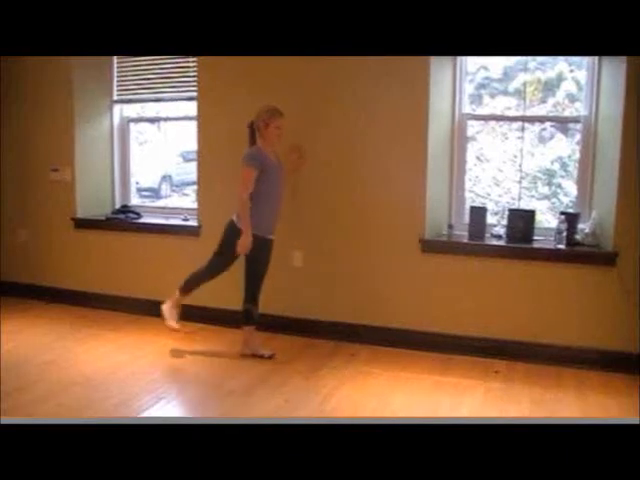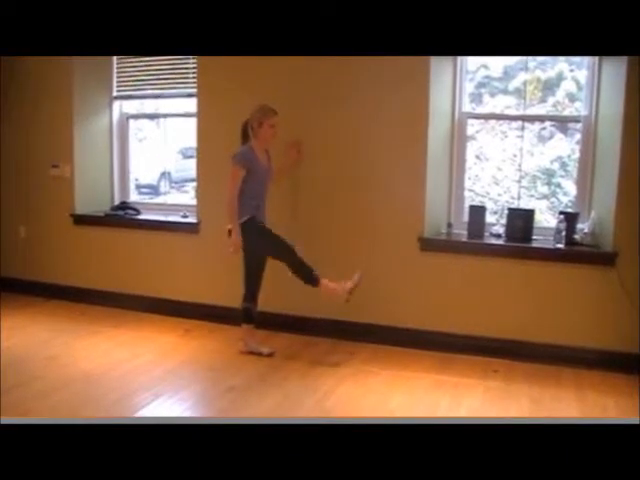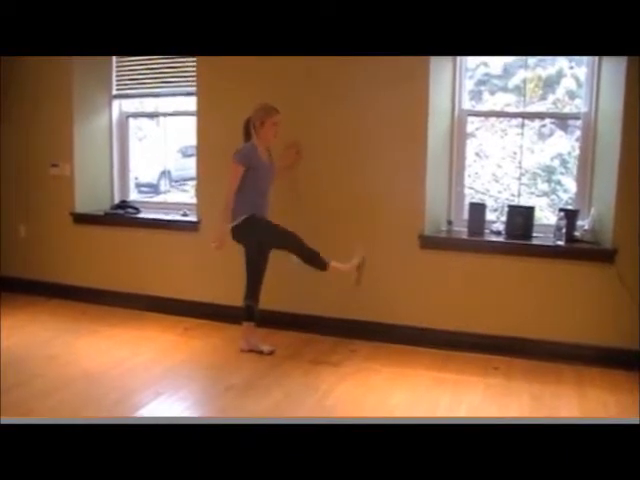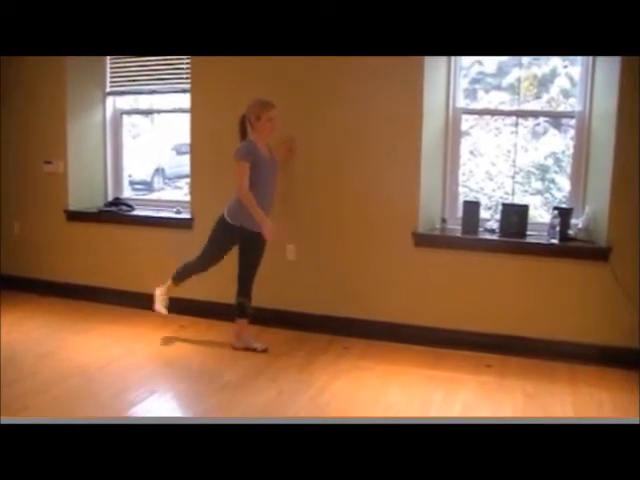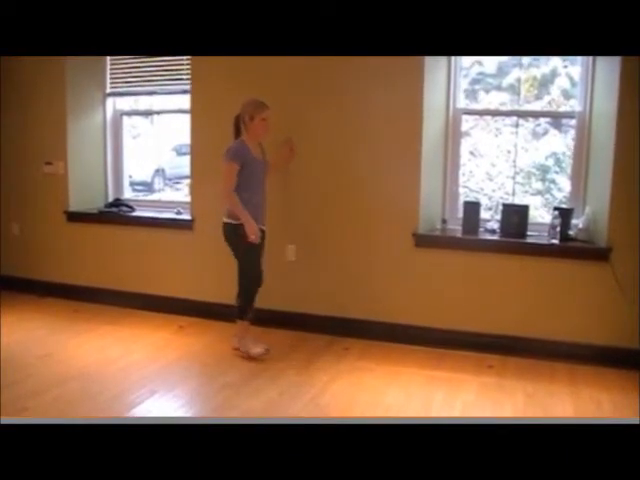
dt=1s
person 1, frame 1
left shoulder: (275, 156)
right shoulder: (254, 155)
right elbow: (244, 195)
left wrist: (291, 166)
right wrist: (246, 232)
left hip: (266, 234)
right hip: (245, 229)
left knee: (254, 288)
right knee: (213, 268)
left ankle: (250, 342)
right ankle: (173, 303)
person 1, frame 2
left shoulder: (265, 154)
right shoulder: (243, 155)
right elbow: (232, 195)
left wrist: (288, 164)
right wrist: (235, 231)
left hip: (255, 225)
right hip: (245, 224)
left knee: (253, 284)
right knee: (288, 254)
left ankle: (249, 340)
right ankle: (333, 288)
person 1, frame 3
left shoulder: (267, 153)
right shoulder: (245, 152)
right elbow: (230, 193)
left wrist: (286, 163)
right wrist: (224, 228)
left hip: (258, 223)
right hip: (244, 222)
left knee: (255, 281)
right knee: (292, 241)
left ankle: (248, 338)
right ankle: (344, 269)
person 1, frame 4
left shoulder: (269, 150)
right shoulder: (246, 149)
right elbow: (243, 190)
left wrist: (282, 158)
right wrist: (263, 220)
left hip: (257, 227)
right hip: (234, 221)
left knee: (247, 280)
right knee: (205, 261)
left ankle: (241, 335)
right ankle: (165, 290)
person 1, frame 5
left shoulder: (259, 149)
right shoulder: (237, 150)
right elbow: (228, 192)
left wrist: (282, 158)
right wrist: (247, 221)
left hip: (255, 225)
right hip: (238, 226)
left knee: (248, 278)
right knee: (253, 277)
left ankle: (242, 335)
right ankle: (245, 337)
